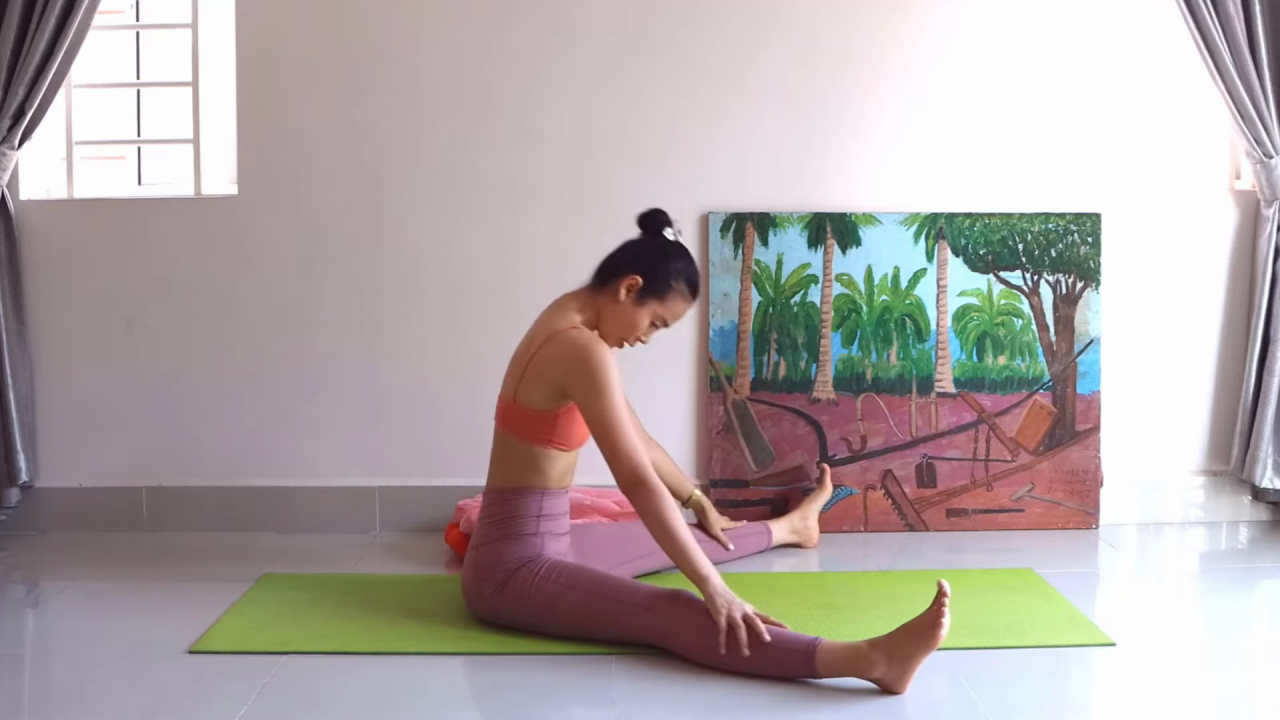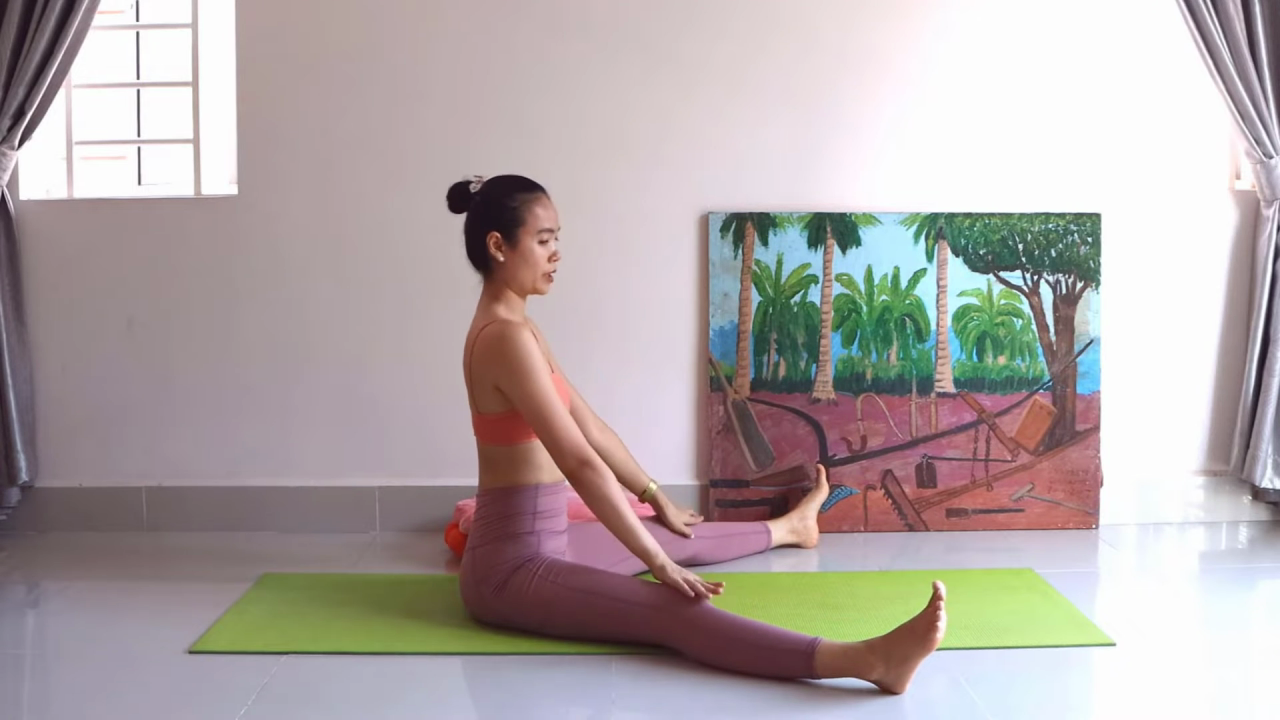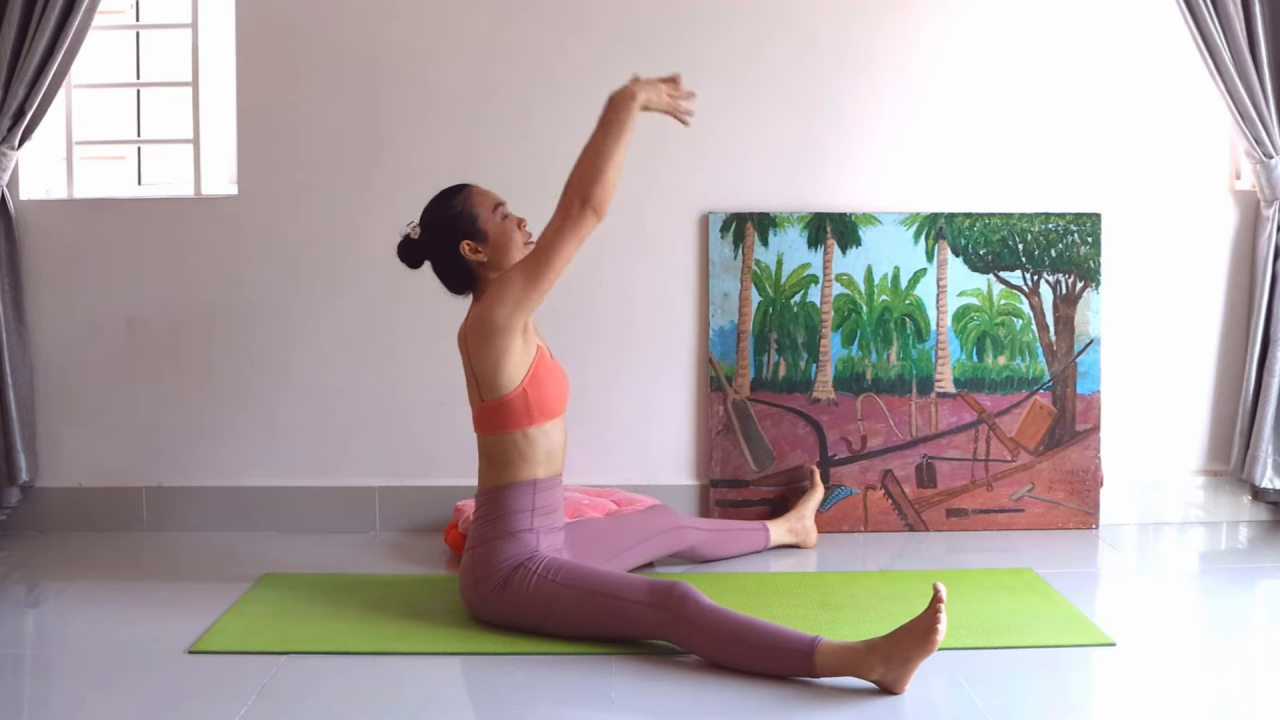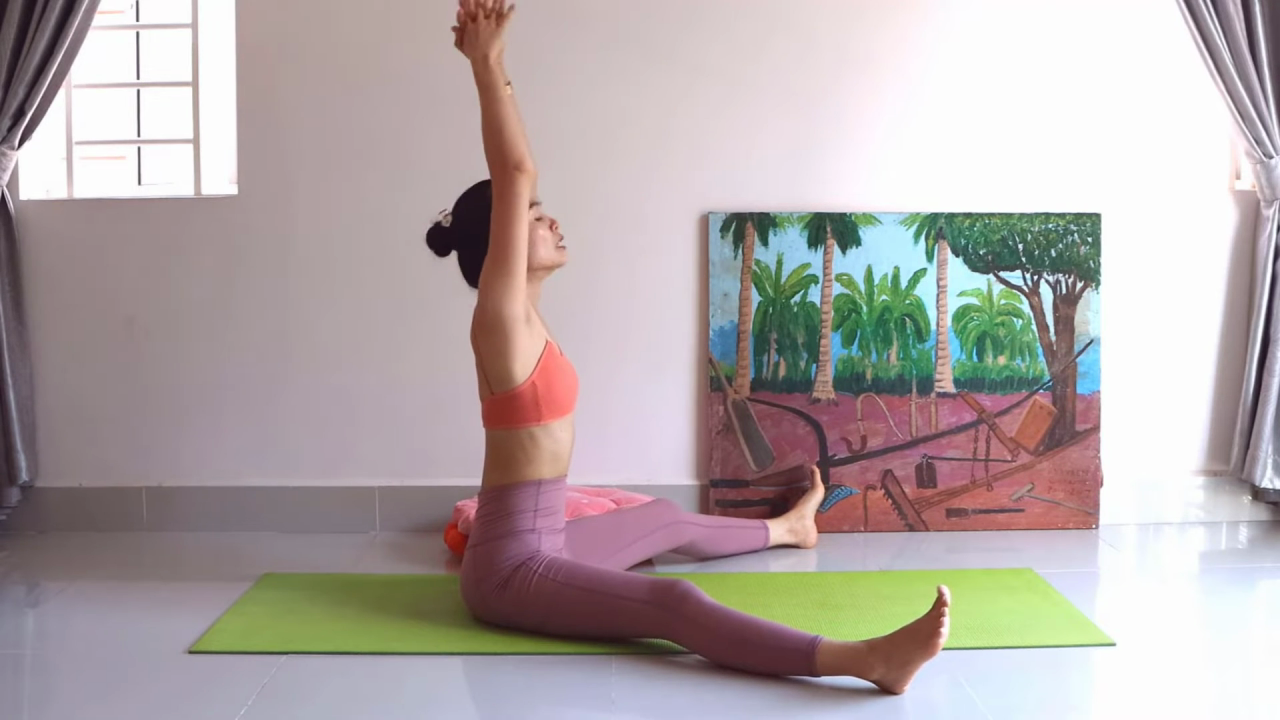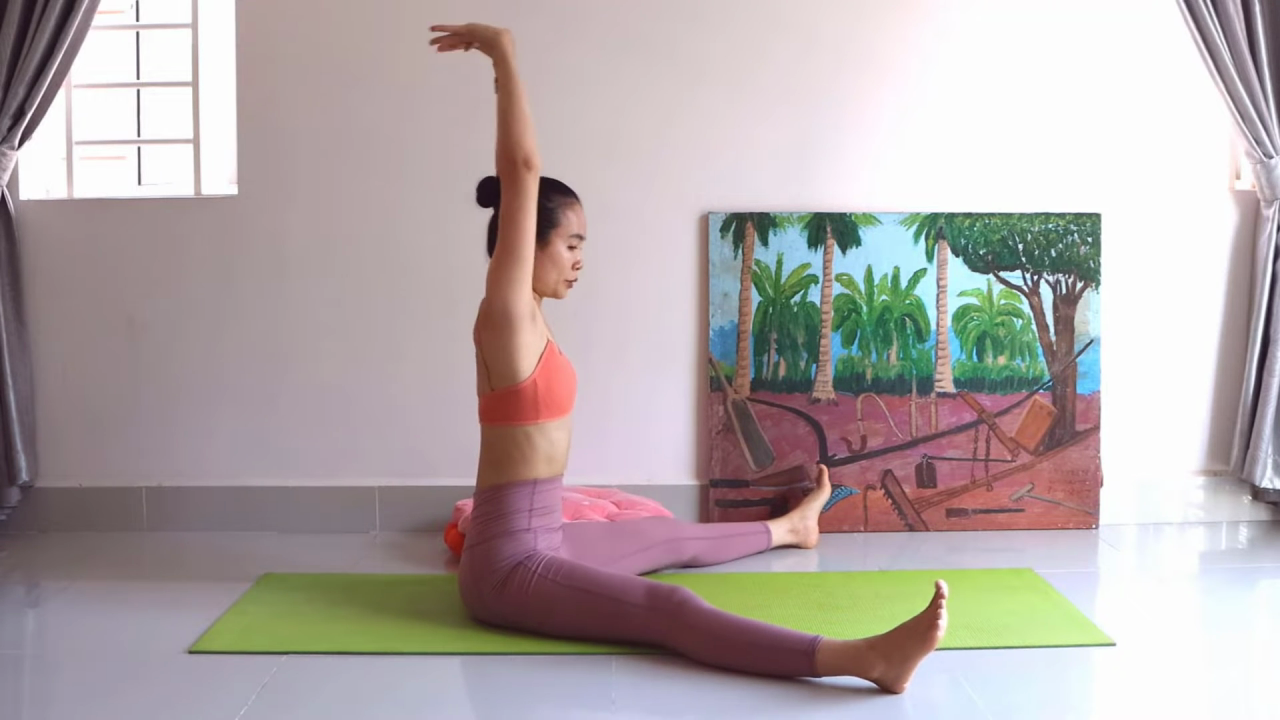
dt=1s
person 1, frame 1
left shoulder: (568, 325)
right shoulder: (583, 351)
left elbow: (634, 439)
right elbow: (638, 483)
left wrist: (698, 504)
right wrist: (713, 589)
left hip: (545, 541)
right hip: (514, 567)
left knee: (677, 539)
right knee: (675, 614)
left ankle: (787, 528)
right ankle: (869, 659)
person 1, frame 2
left shoulder: (512, 327)
right shoulder: (506, 338)
left elbow: (590, 426)
right elbow: (580, 462)
left wrist: (655, 496)
right wrist: (657, 562)
left hip: (542, 541)
right hip: (511, 567)
left knee: (672, 535)
right knee: (675, 611)
left ankle: (789, 528)
right ankle: (869, 660)
person 1, frame 3
left shoulder: (507, 317)
right shoulder: (493, 318)
left elbow: (579, 210)
right elbow: (587, 210)
left wrist: (621, 111)
right wrist: (626, 106)
left hip: (537, 539)
right hip: (511, 566)
left knee: (664, 525)
right knee: (674, 606)
left ankle: (785, 528)
right ankle: (867, 660)
person 1, frame 4
left shoulder: (519, 310)
right shoulder: (501, 312)
left elbow: (512, 171)
right elbow: (513, 170)
left wrist: (493, 67)
right wrist: (487, 63)
left hip: (538, 540)
right hip: (510, 565)
left knee: (666, 520)
right knee: (674, 604)
left ankle: (785, 528)
right ankle: (867, 659)
person 1, frame 5
left shoulder: (521, 314)
right shoulder: (506, 312)
left elbow: (521, 173)
right elbow: (522, 170)
right wrist: (503, 54)
left hip: (536, 538)
right hip: (508, 563)
left knee: (671, 537)
right knee: (671, 611)
left ankle: (787, 528)
right ankle: (865, 658)
